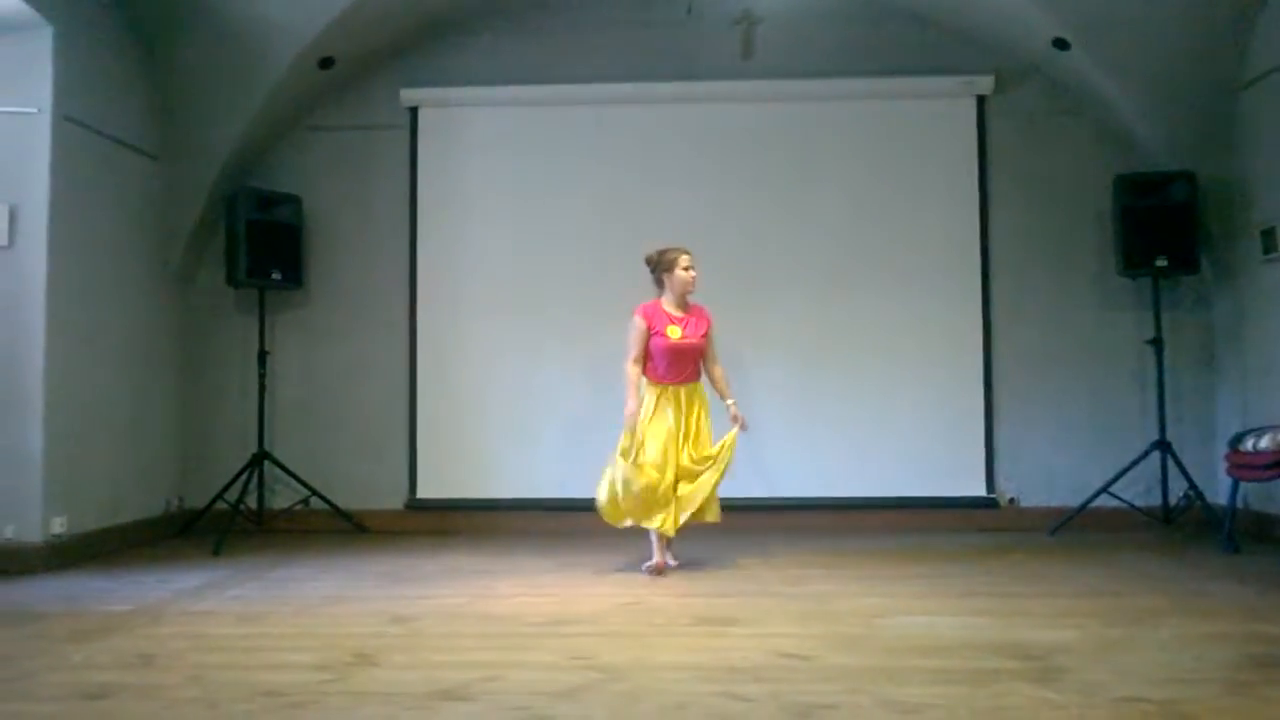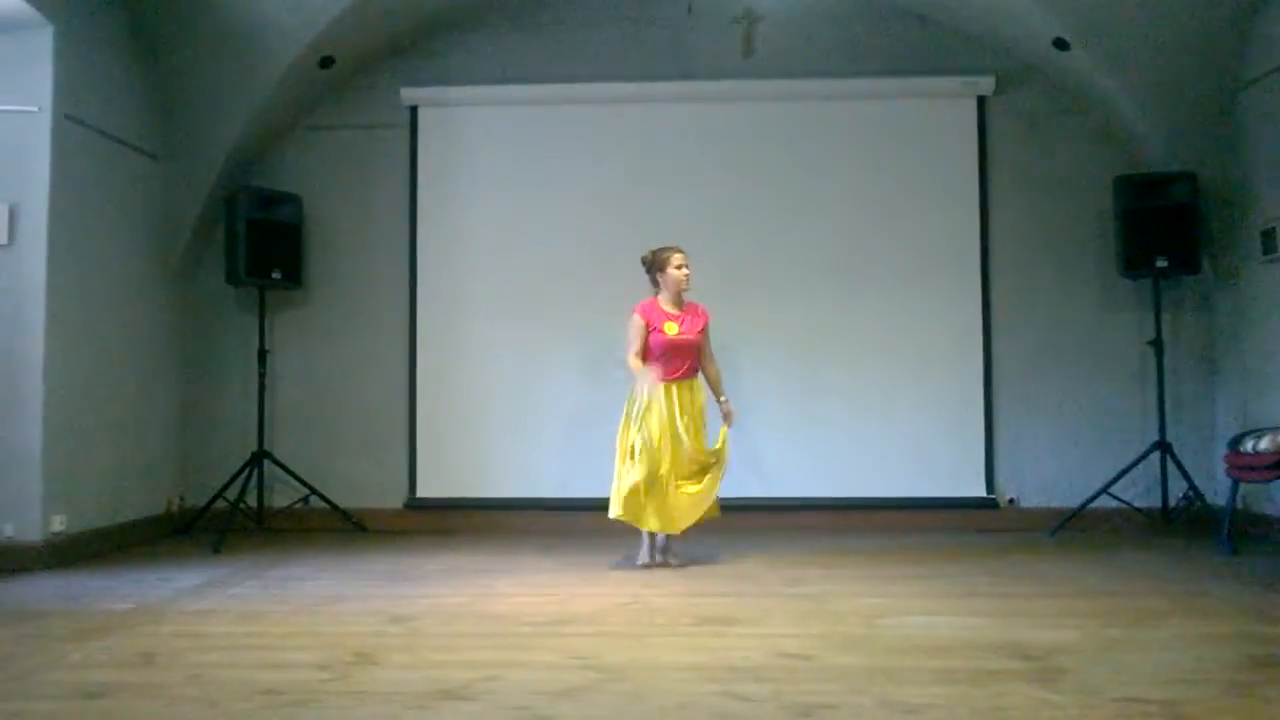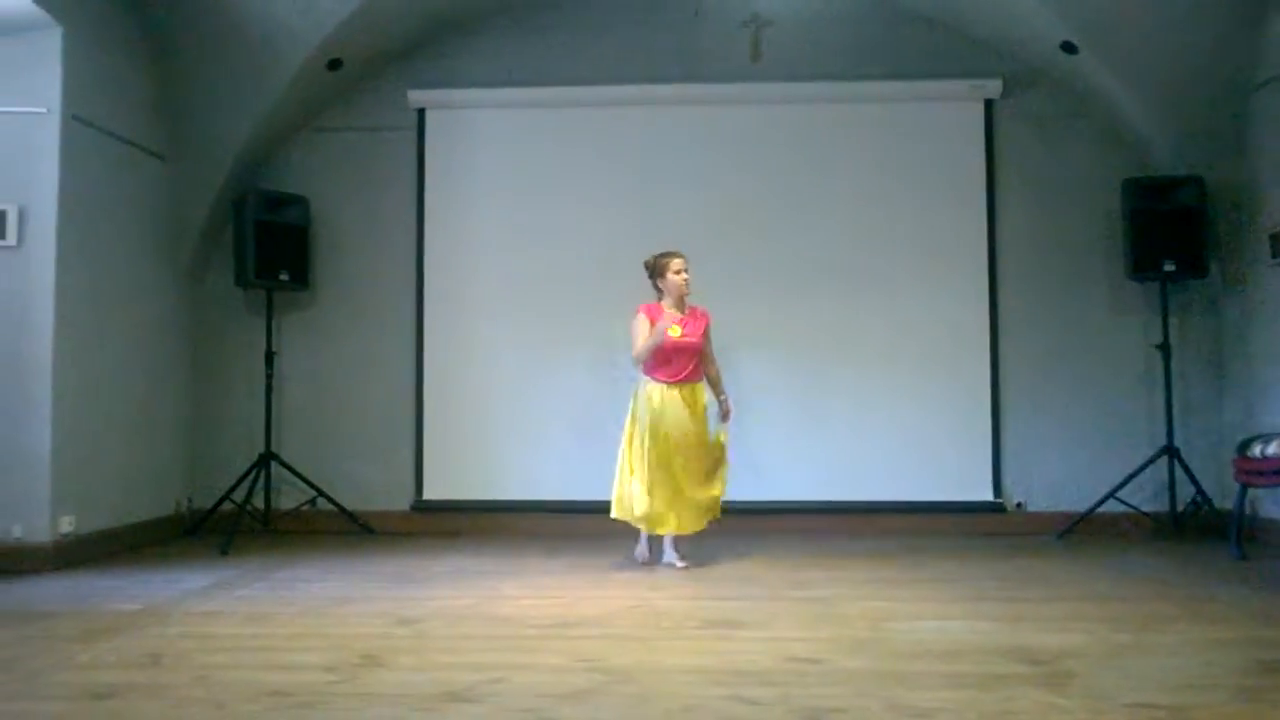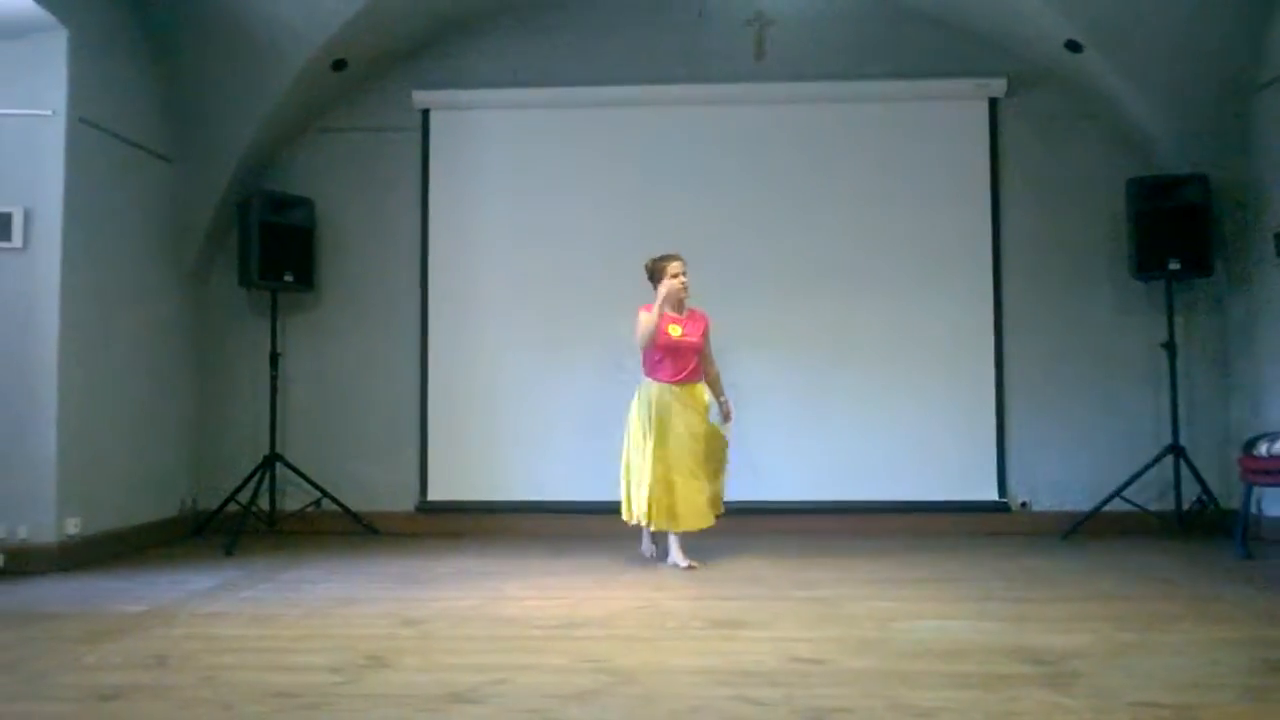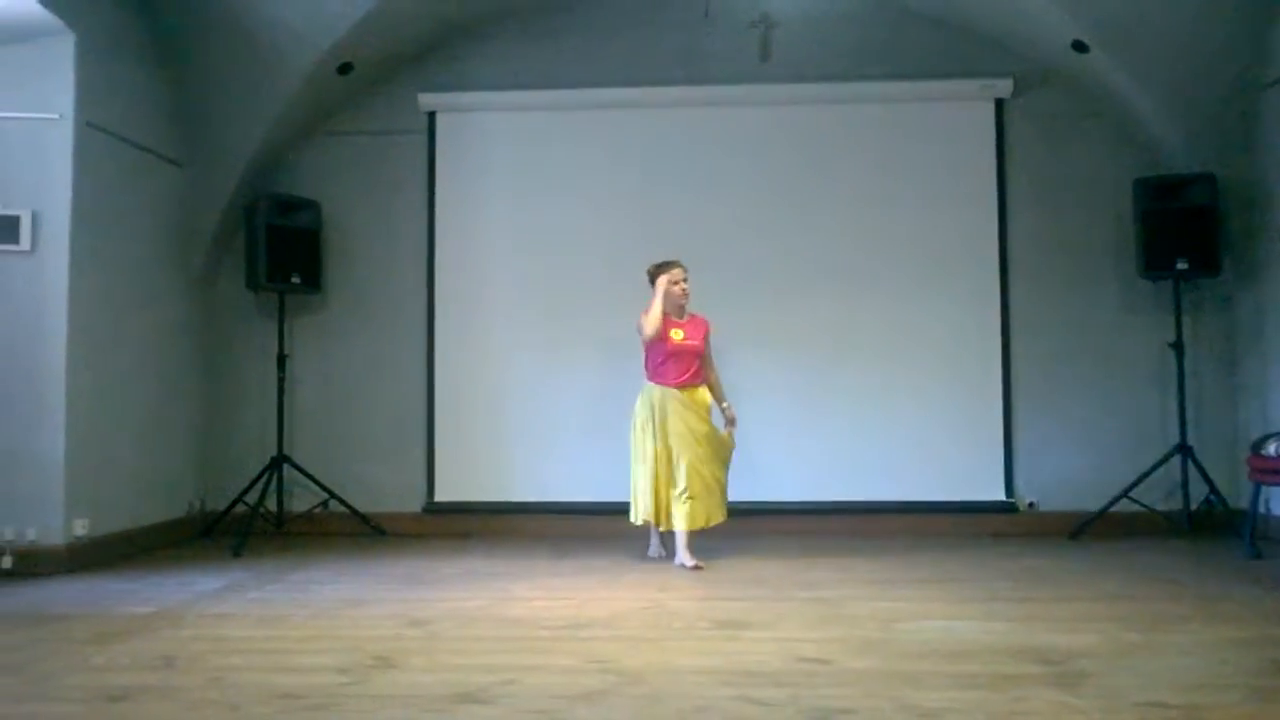
dt=0.1s
person 1, frame 1
left shoulder: (702, 316)
right shoulder: (646, 314)
left elbow: (711, 363)
right elbow: (634, 363)
left wrist: (730, 402)
right wrist: (632, 401)
left hip: (691, 402)
right hip: (656, 401)
left knee: (686, 474)
right knee: (655, 472)
left ankle: (666, 546)
right ankle: (657, 551)
person 1, frame 2
left shoulder: (699, 314)
right shoulder: (643, 312)
left elbow: (707, 361)
right elbow: (632, 358)
left wrist: (722, 399)
right wrist: (645, 376)
left hip: (688, 398)
right hip: (653, 399)
left knee: (681, 469)
right knee: (650, 469)
left ankle: (665, 544)
right ankle: (648, 545)
person 1, frame 3
left shoulder: (701, 317)
right shoulder: (646, 314)
left elbow: (708, 362)
right elbow: (638, 356)
left wrist: (722, 397)
right wrist: (658, 334)
left hip: (691, 400)
right hip: (655, 400)
left knee: (685, 471)
right knee: (653, 469)
left ankle: (671, 548)
right ankle: (644, 538)
person 1, frame 4
left shoulder: (700, 320)
right shoulder: (648, 313)
left elbow: (707, 363)
right elbow: (643, 340)
left wrist: (722, 398)
right wrist: (660, 299)
left hip: (690, 401)
right hip: (656, 400)
left knee: (685, 471)
right knee: (654, 469)
left ankle: (675, 550)
right ankle: (647, 536)
person 1, frame 5
left shoulder: (701, 324)
right shoulder: (651, 317)
left elbow: (708, 368)
right elbow: (650, 334)
left wrist: (724, 404)
right wrist: (660, 292)
left hip: (692, 404)
right hip: (659, 402)
left knee: (690, 471)
right knee: (659, 470)
left ankle: (682, 550)
right ankle: (655, 538)
